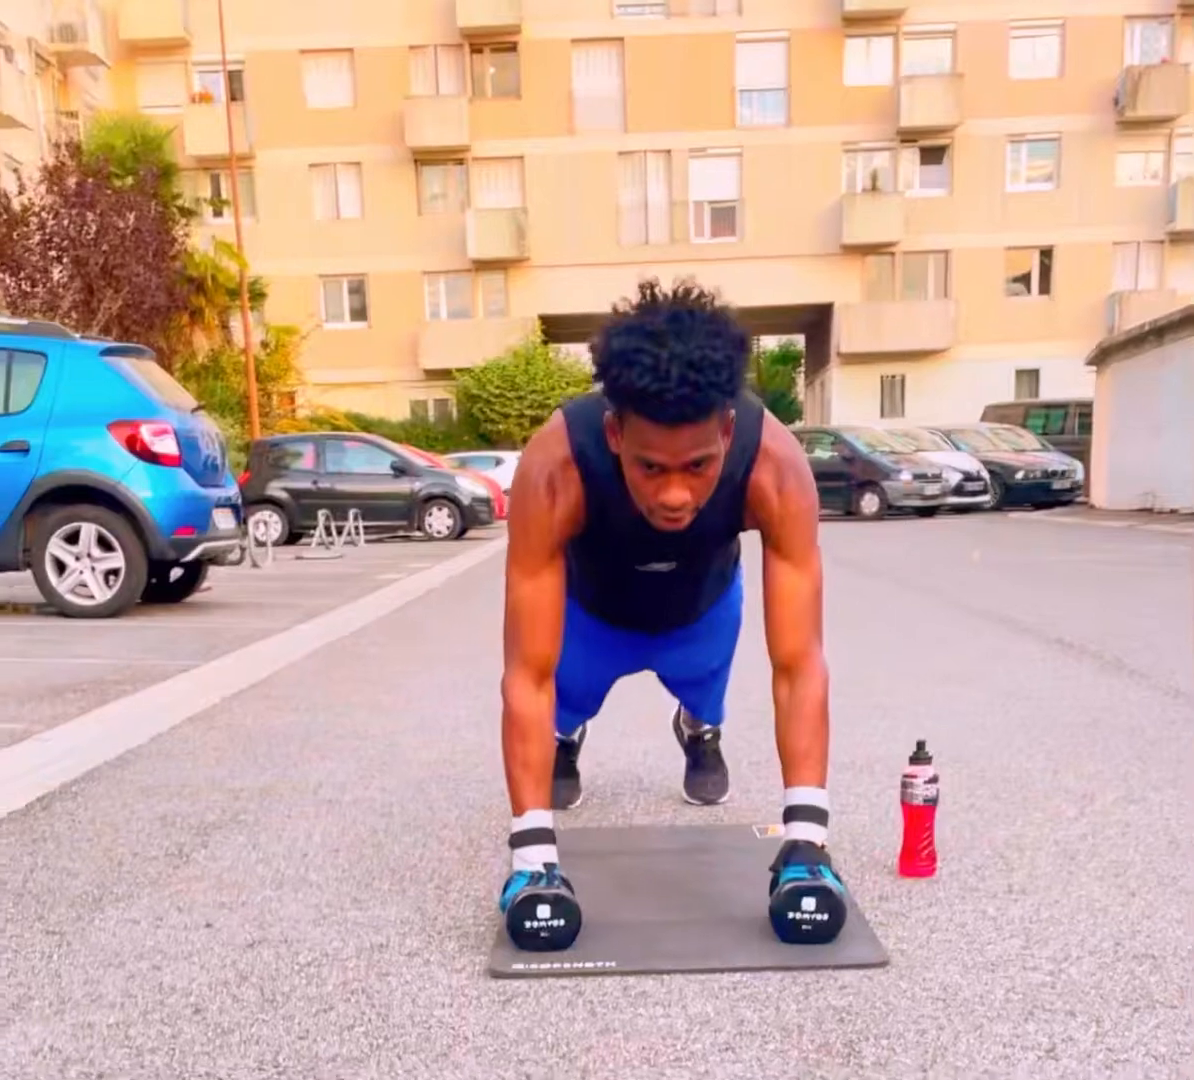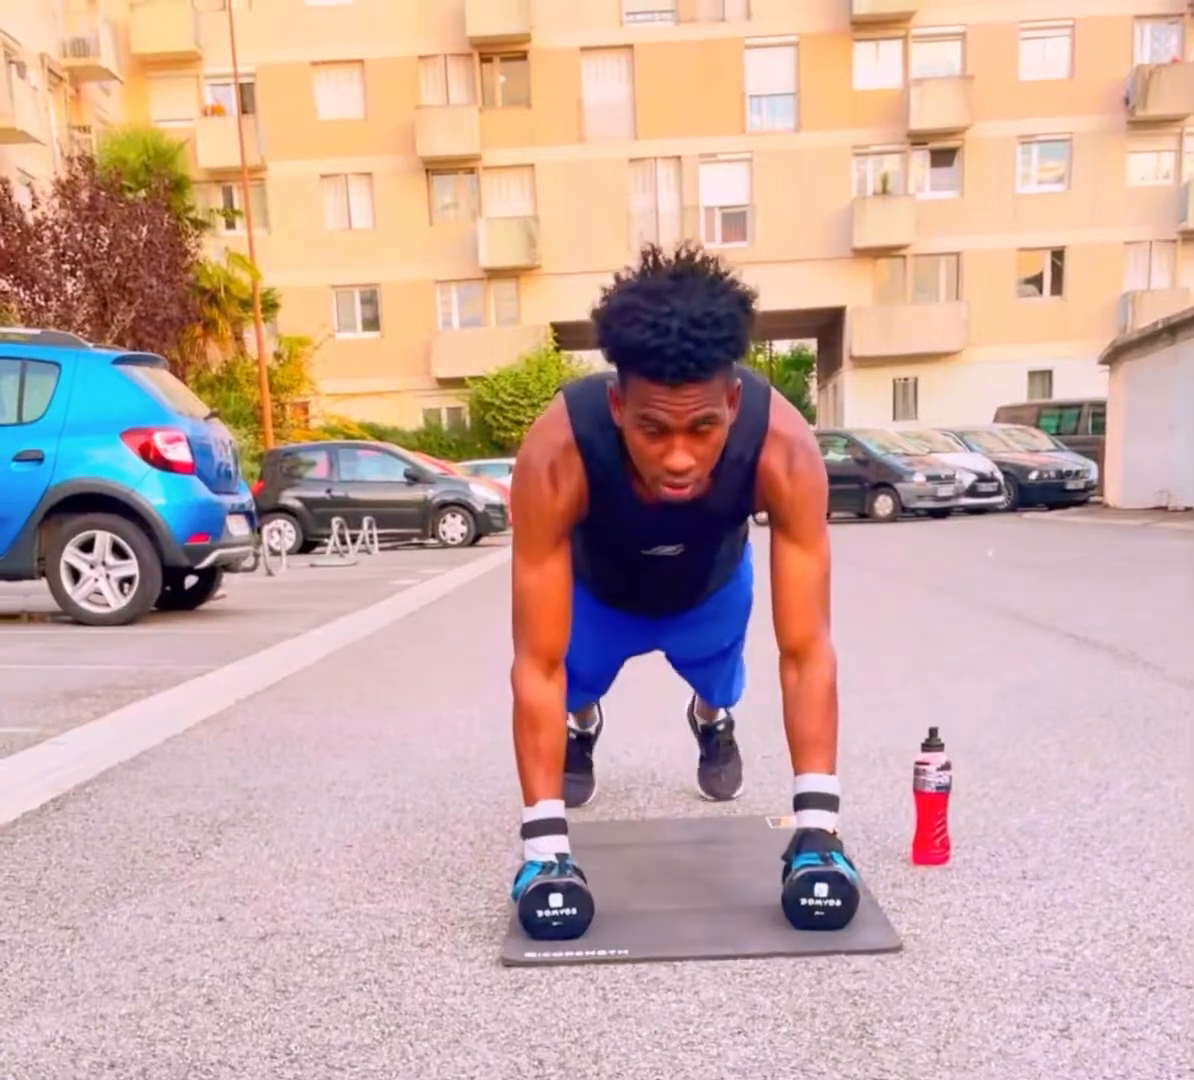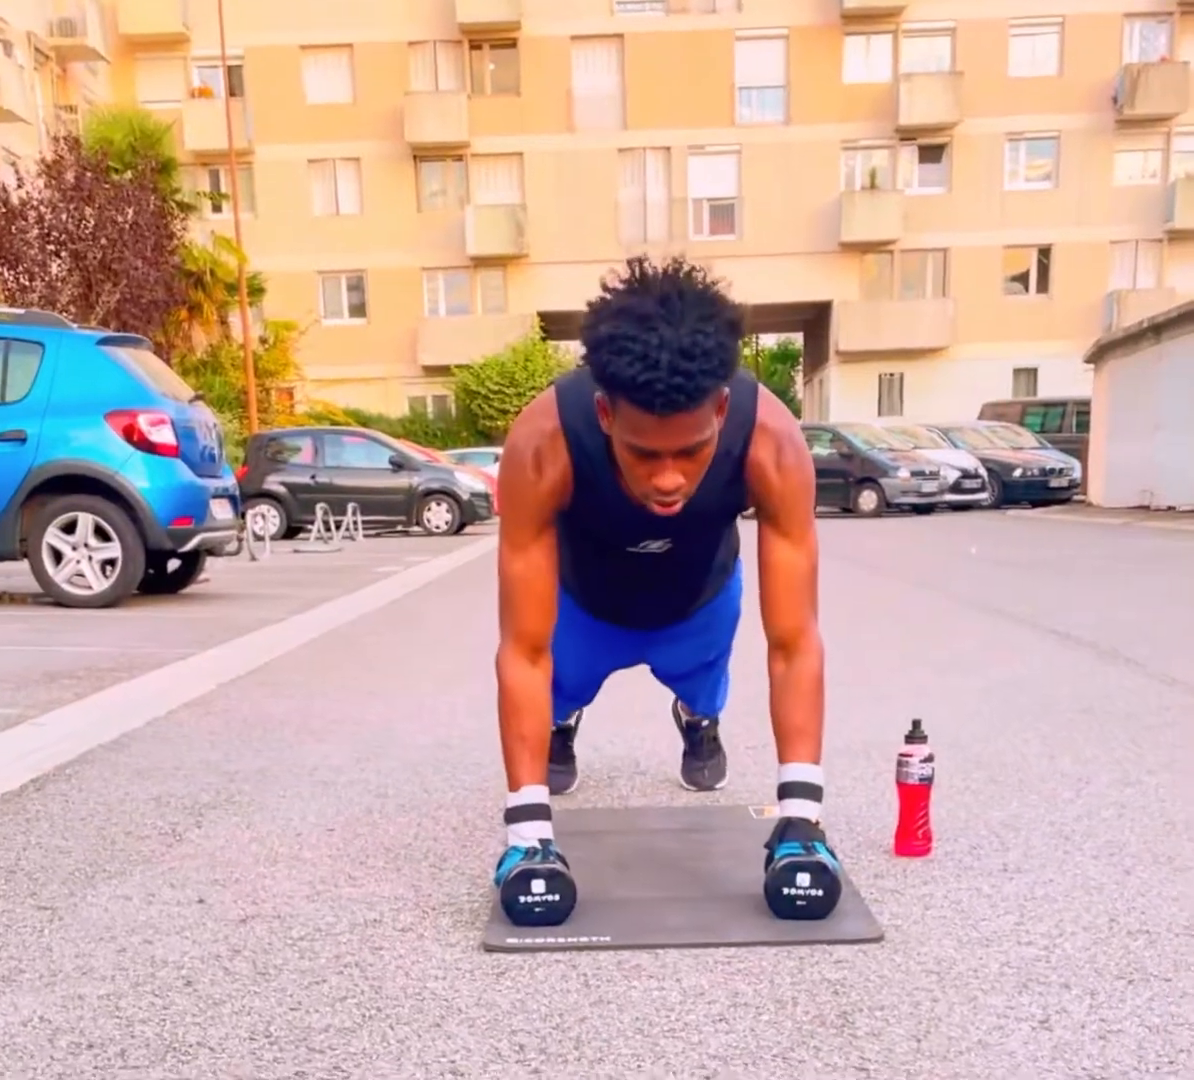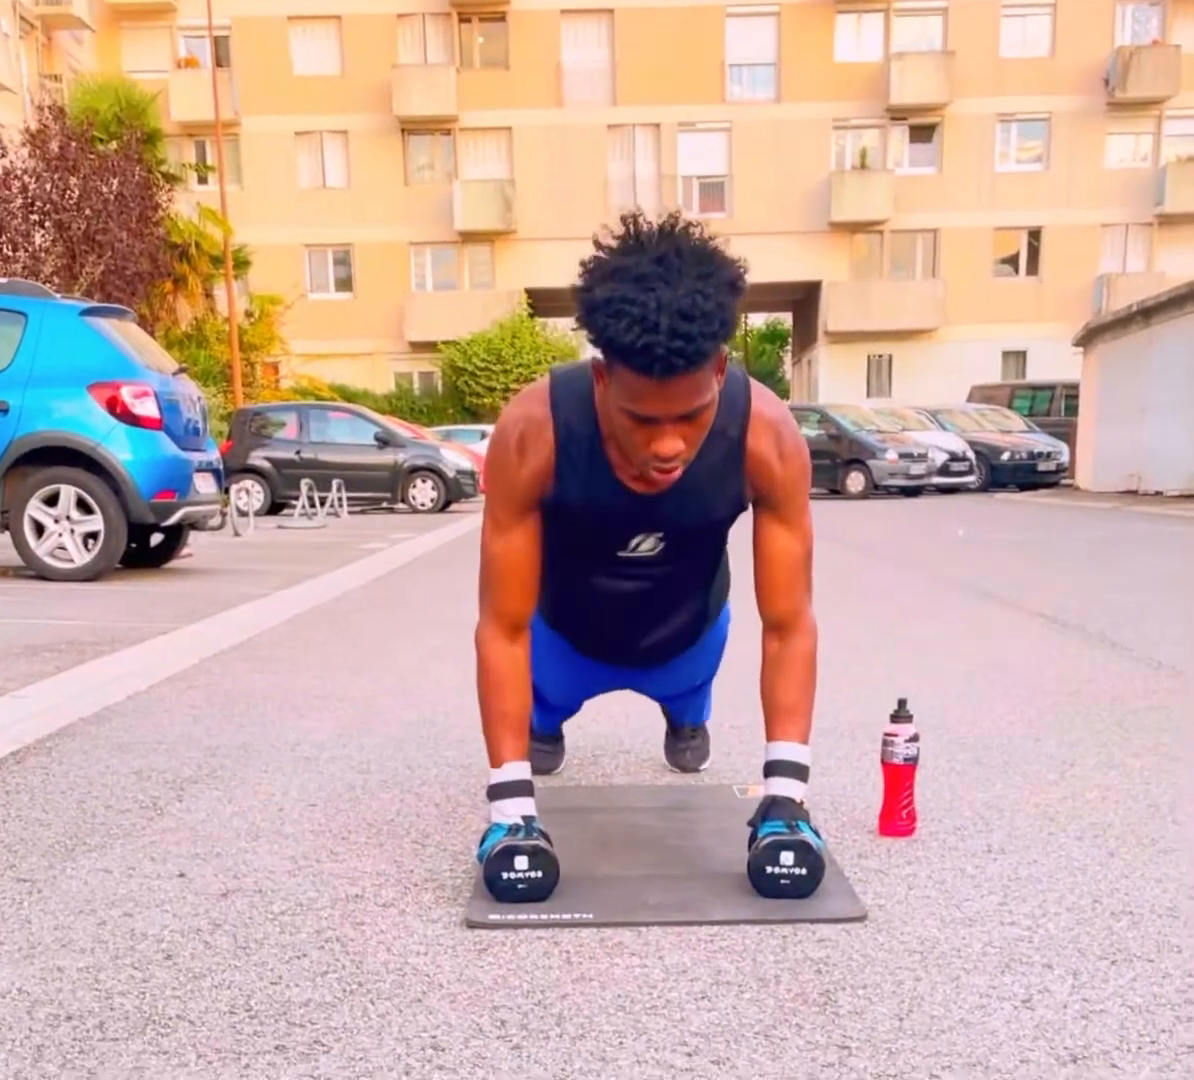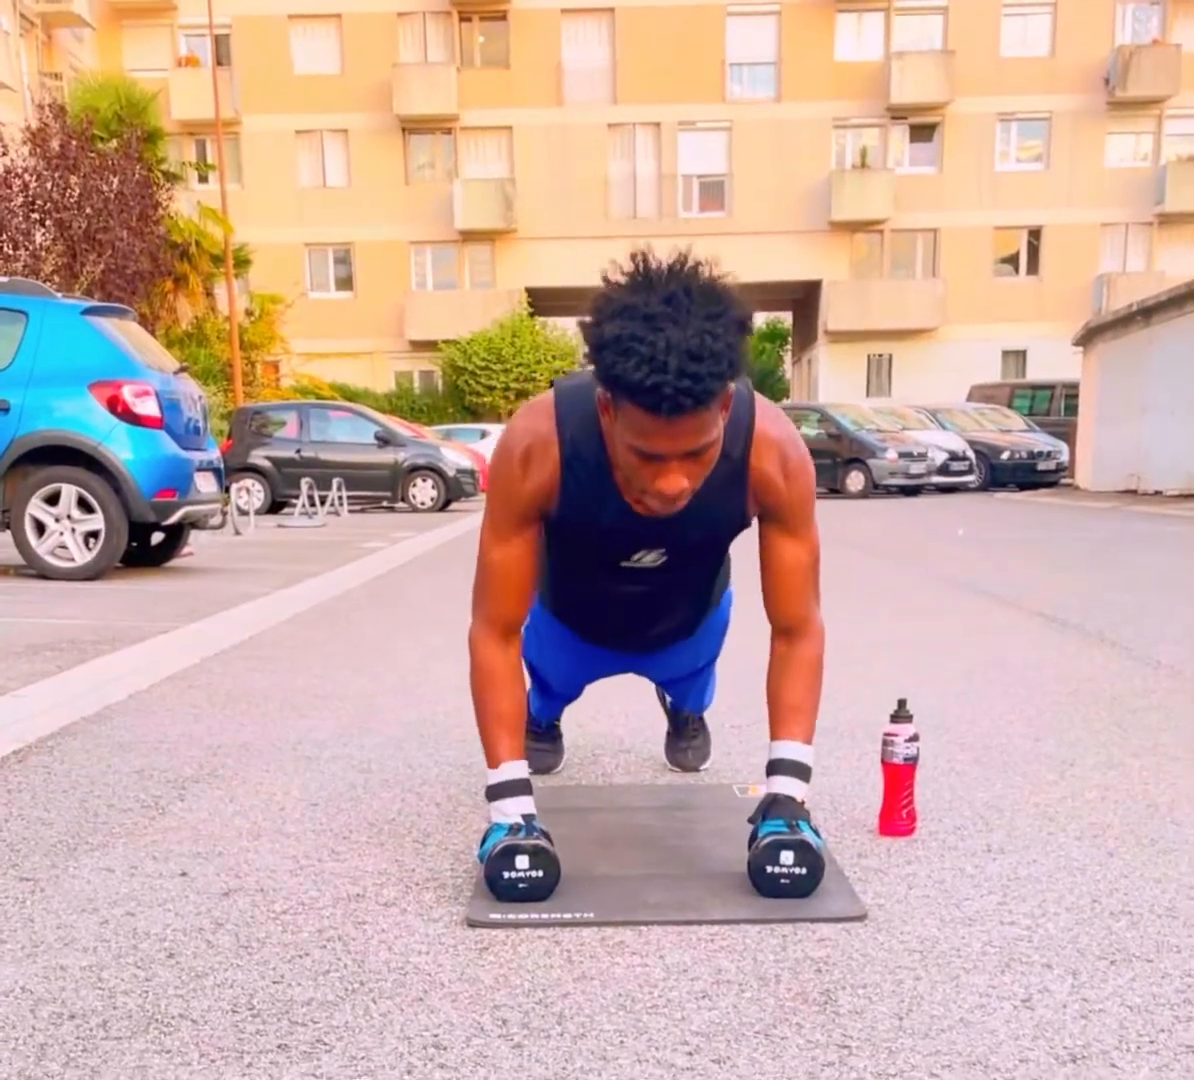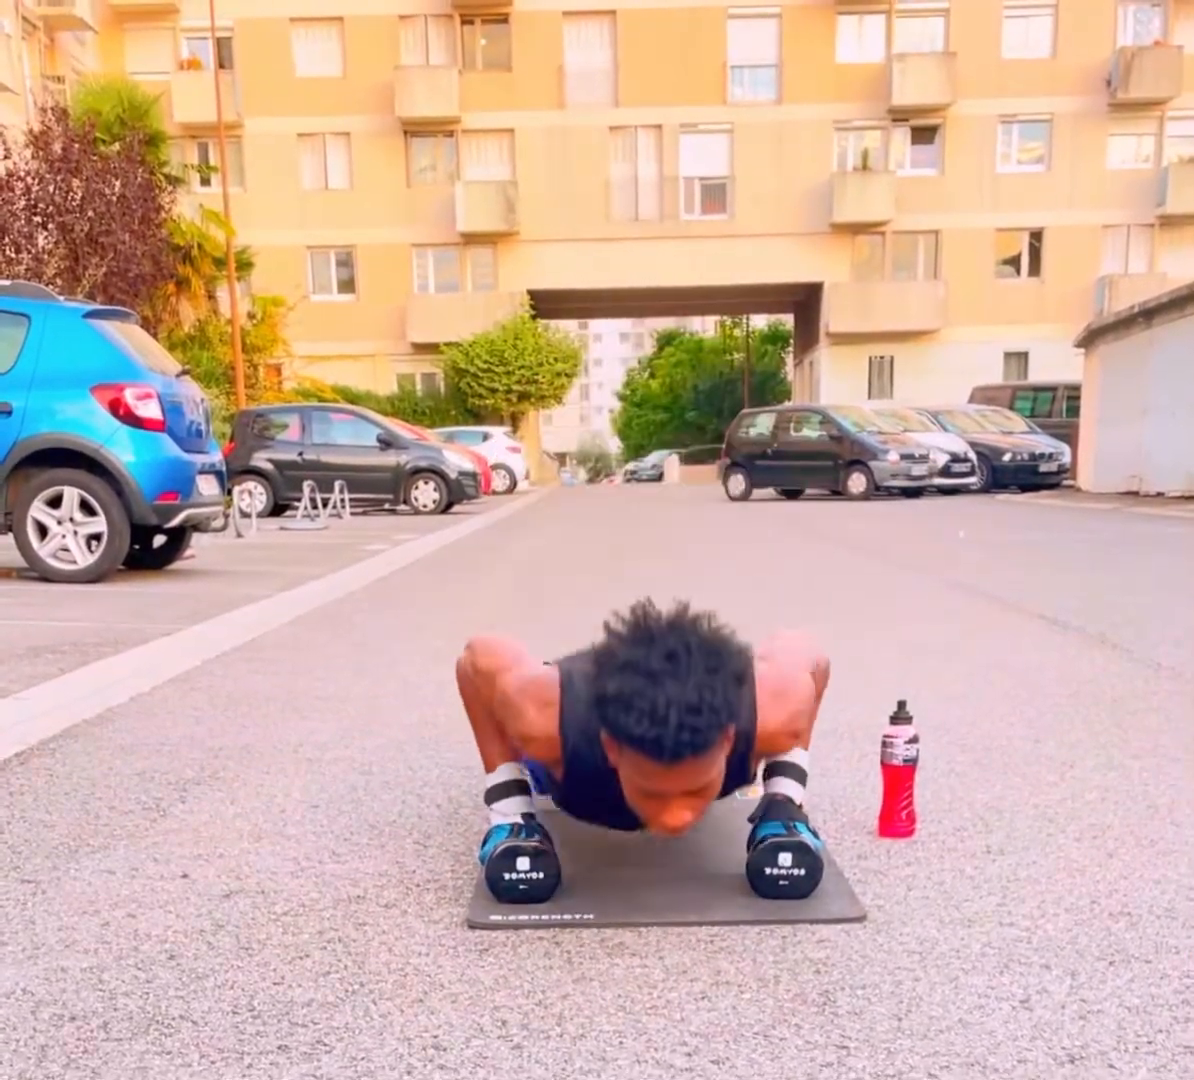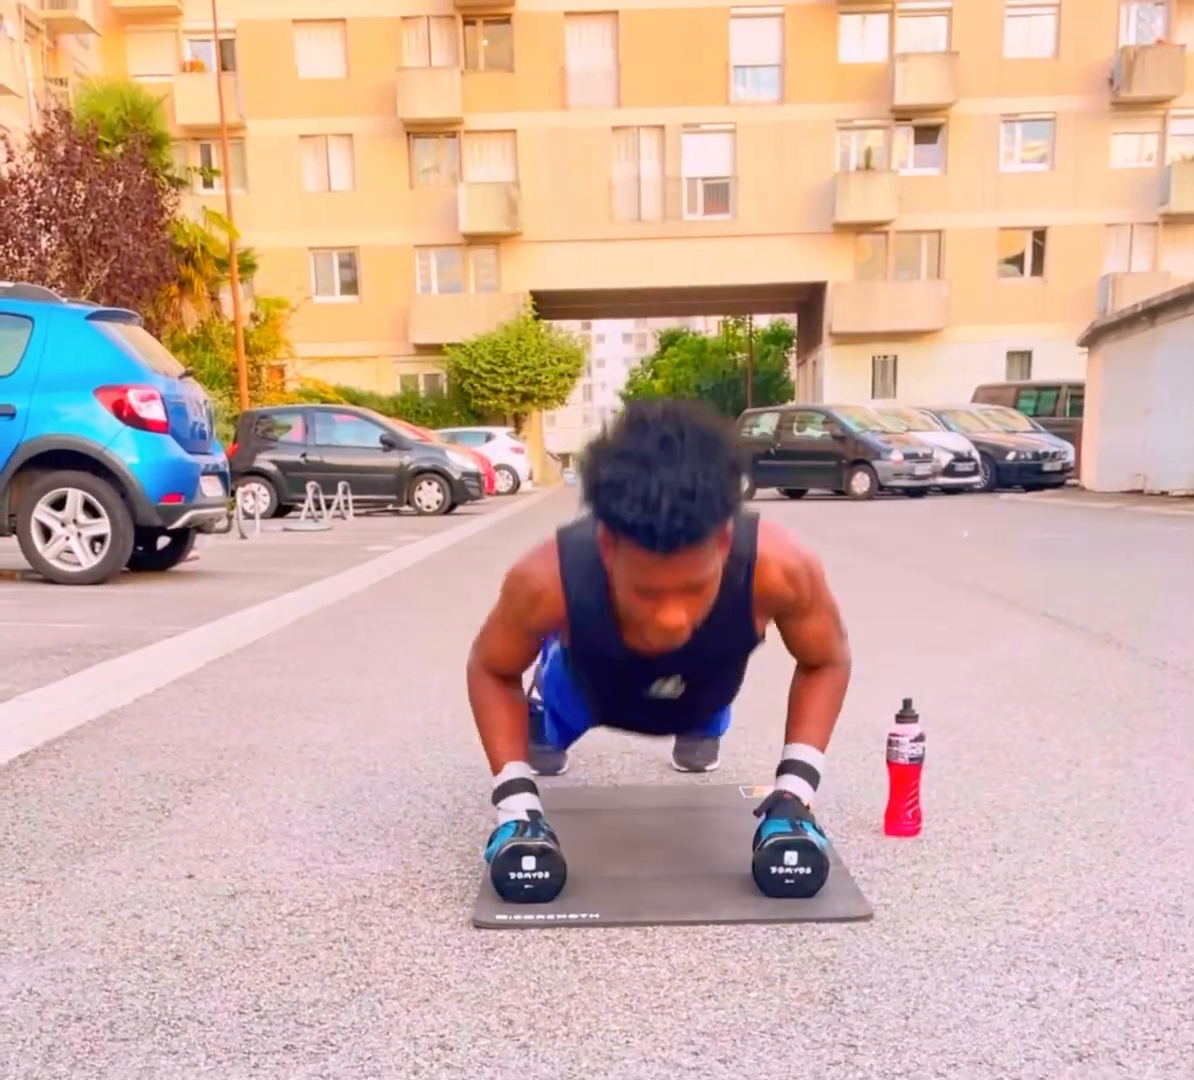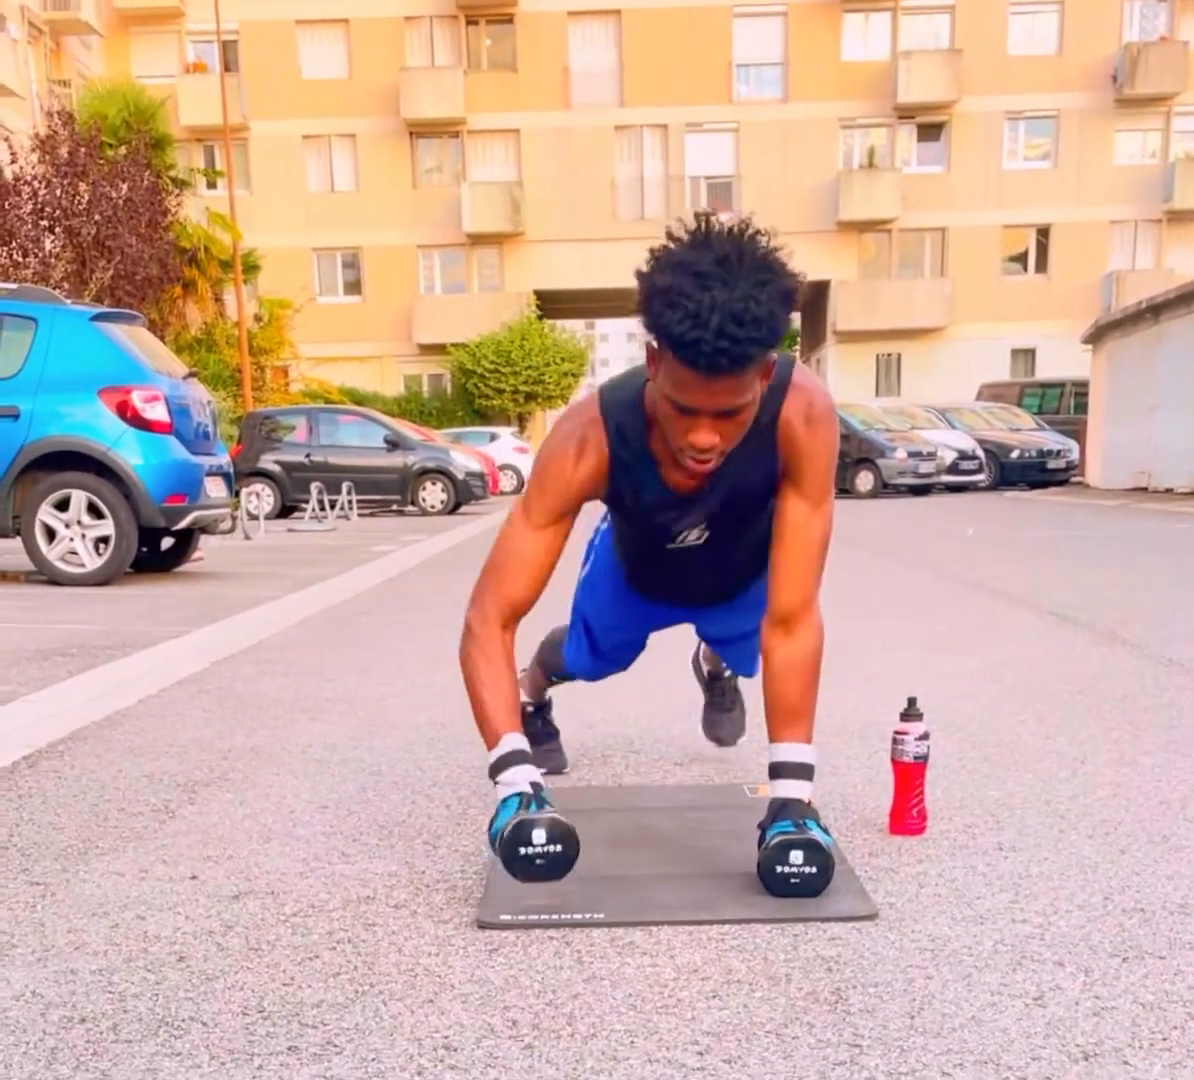
dt=0.5s
person 1, frame 1
left shoulder: (776, 466)
right shoulder: (554, 467)
left elbow: (799, 664)
right elbow: (527, 674)
left wrist: (806, 834)
right wrist: (532, 850)
left hip: (702, 601)
right hip: (592, 606)
left ankle: (699, 731)
right ankle: (566, 737)
person 1, frame 2
left shoulder: (783, 446)
right shoulder: (556, 452)
left elbow: (806, 650)
right elbow: (538, 664)
left wrist: (817, 822)
right wrist: (545, 840)
left hip: (711, 585)
right hip: (599, 593)
left ankle: (713, 724)
right ankle: (580, 729)
person 1, frame 3
left shoulder: (772, 443)
right shoulder: (542, 444)
left elbow: (794, 643)
right elbow: (524, 650)
left wrist: (800, 811)
right wrist: (528, 825)
left hip: (701, 595)
right hip: (585, 600)
left knee: (702, 693)
left ankle: (698, 722)
right ankle: (561, 726)
person 1, frame 4
left shoulder: (768, 435)
right shoulder: (532, 431)
left elbow: (788, 625)
right elbow: (504, 628)
left wrist: (785, 790)
right wrist: (511, 803)
left hip: (688, 629)
right hip: (567, 631)
left knee: (686, 704)
right knee: (543, 715)
left ankle: (684, 717)
right ankle: (543, 725)
person 1, frame 5
left shoulder: (773, 450)
right shoulder: (536, 445)
left elbow: (796, 628)
right elbow: (496, 630)
left wrist: (786, 788)
right wrist: (510, 798)
left hip: (691, 619)
right hip: (570, 620)
left knee: (690, 700)
right knee: (544, 703)
left ankle: (685, 712)
right ankle: (542, 719)
person 1, frame 6
left shoulder: (772, 714)
right shoulder: (546, 721)
left elbow: (811, 661)
right elbow: (475, 662)
left wrist: (785, 794)
right wrist: (507, 806)
person 1, frame 7
left shoulder: (777, 566)
right shoulder: (549, 580)
left elbow: (828, 662)
right elbow: (491, 670)
left wrist: (794, 789)
right wrist: (516, 799)
left knee: (703, 726)
left ankle: (698, 732)
right ankle: (545, 724)
person 1, frame 8
left shoulder: (803, 414)
right shoulder: (591, 438)
left elbow: (791, 619)
right elbow: (488, 618)
left wrist: (791, 790)
right wrist: (514, 772)
left hip: (742, 577)
right hip: (636, 566)
left knee: (740, 656)
right knee: (593, 655)
left ankle: (716, 667)
right ankle: (534, 695)
